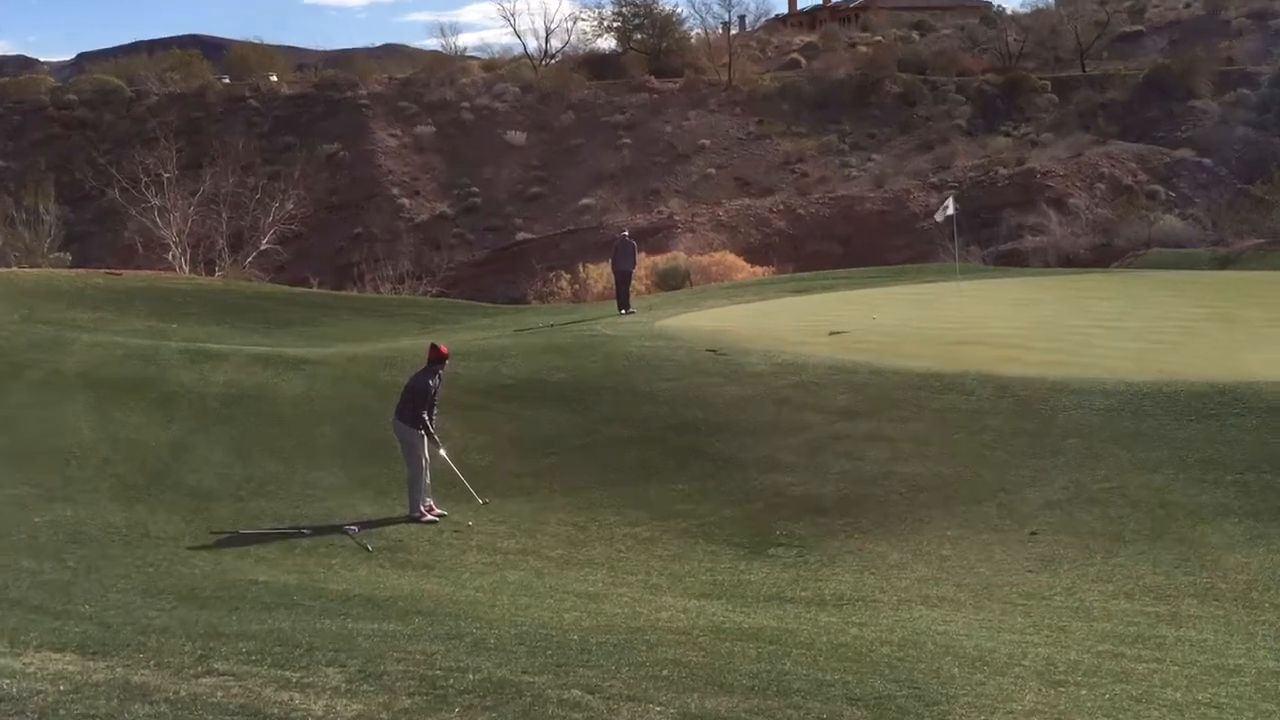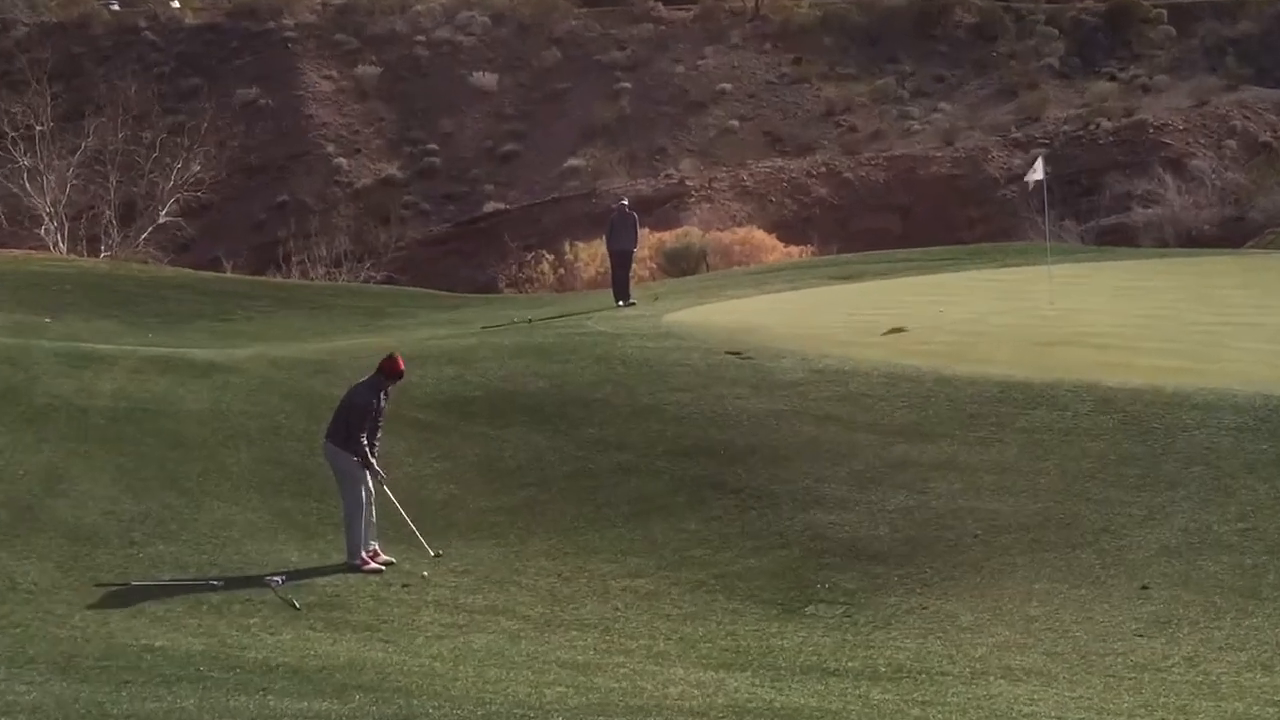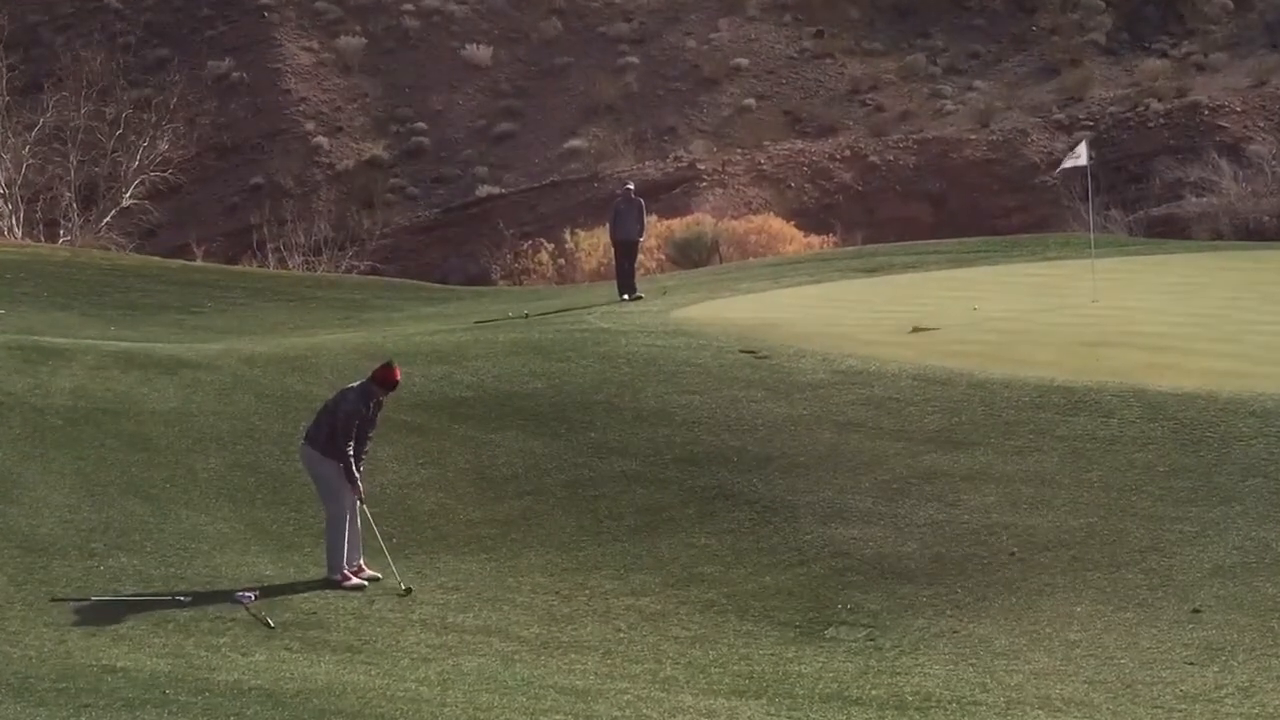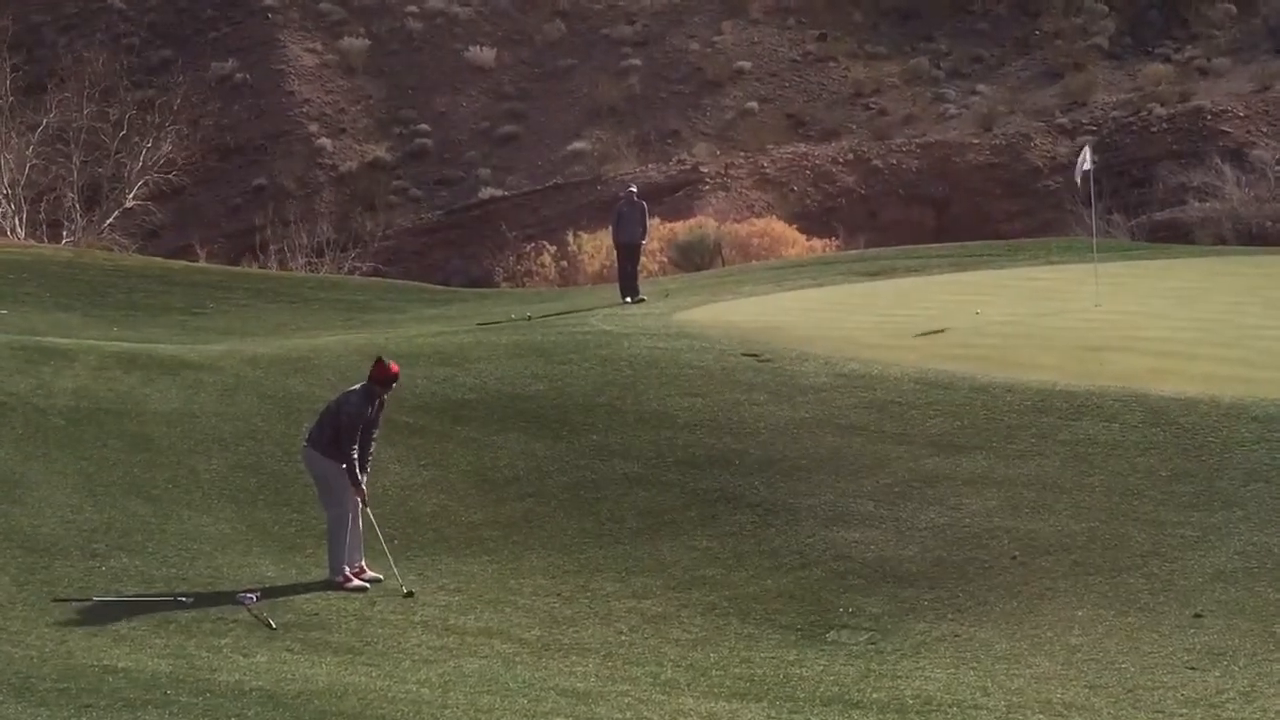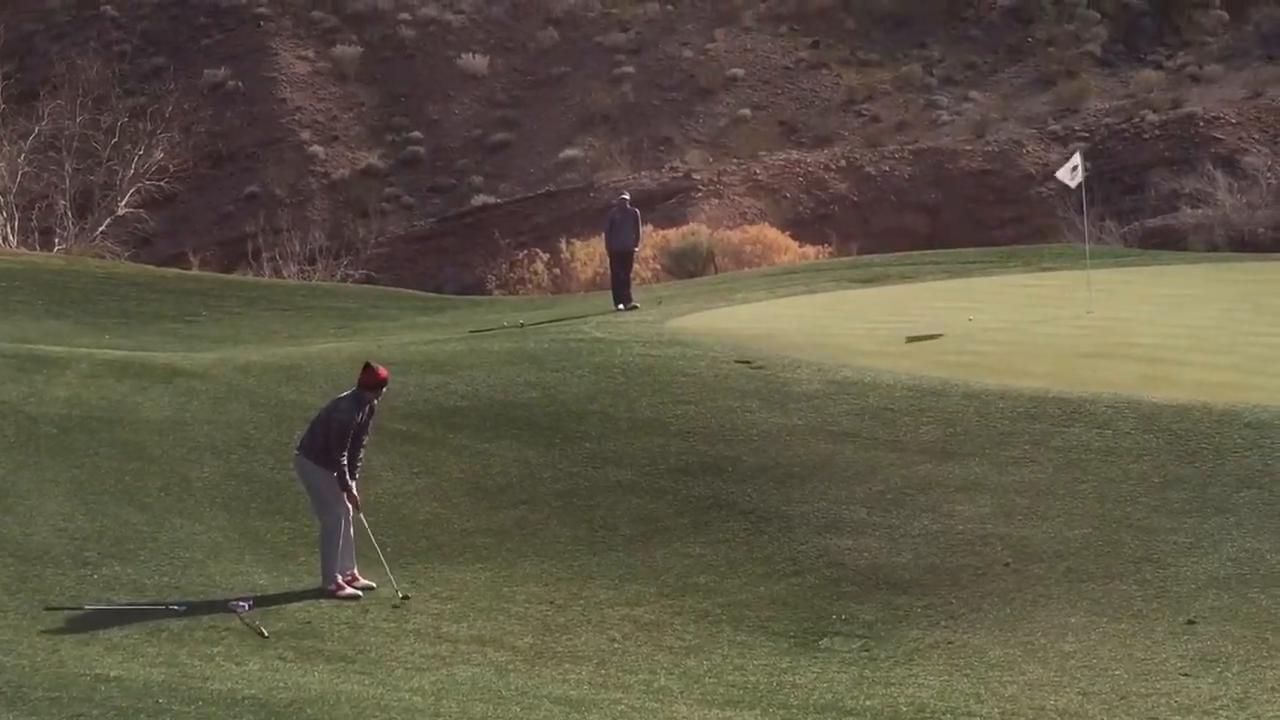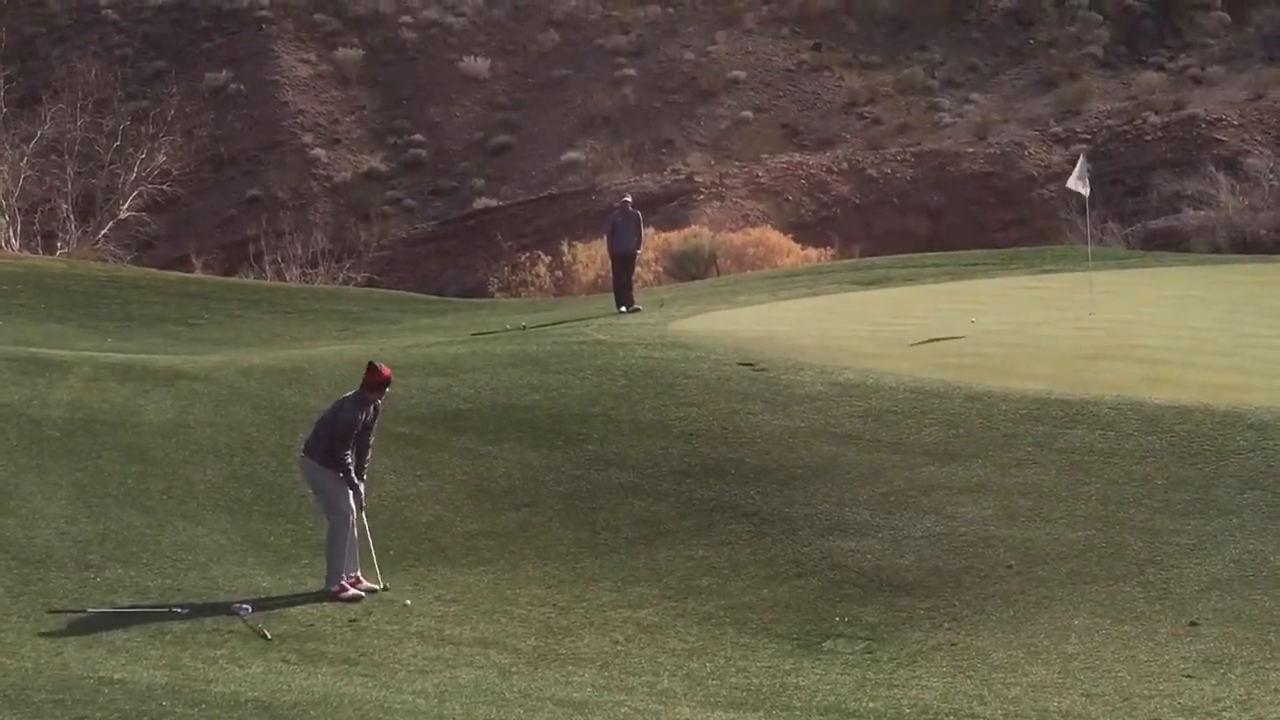
dt=0.7s
person 1, frame 1
left shoulder: (436, 376)
right shoulder: (424, 382)
left elbow: (433, 404)
right elbow: (420, 412)
left wrist: (431, 429)
right wrist: (431, 434)
left hip: (416, 424)
right hip: (406, 425)
left knee: (424, 463)
right knee: (417, 466)
person 1, frame 2
left shoulder: (382, 391)
right shoulder: (363, 396)
left elbow: (376, 426)
right elbow: (358, 436)
left wrist: (372, 456)
right wrist: (371, 464)
left hip: (355, 448)
right hip: (340, 448)
left knee: (367, 495)
right knee: (356, 499)
left ankle: (369, 548)
right ankle: (356, 556)
person 1, frame 3
left shoulder: (375, 400)
right shoulder: (352, 401)
left elbow: (364, 438)
right elbow: (345, 444)
left wrist: (357, 471)
right wrist: (354, 479)
left hip: (335, 453)
right hip: (318, 452)
left knee: (351, 505)
right knee: (339, 508)
left ankle: (353, 563)
right ankle: (337, 571)
person 1, frame 4
left shoulder: (378, 400)
right shoulder: (355, 403)
left elbow: (369, 438)
right elbow: (349, 446)
left wrist: (363, 474)
right wrist: (356, 482)
left hip: (337, 454)
right hip: (320, 454)
left knee: (353, 507)
right knee: (340, 510)
left ankle: (355, 565)
right ankle: (339, 573)
person 1, frame 5
left shoulder: (368, 406)
right shoulder: (345, 410)
left elbow: (358, 444)
right elbow: (338, 452)
left wrist: (352, 480)
right wrist: (347, 487)
left hip: (328, 462)
right hip: (312, 462)
left knee: (344, 514)
right knee: (333, 518)
left ankle: (347, 573)
right ankle: (331, 581)
person 1, frame 6
left shoulder: (373, 406)
right shoulder: (350, 410)
left elbow: (364, 444)
right elbow: (342, 453)
left wrist: (360, 479)
right wrist: (354, 485)
left hip: (334, 463)
right hip: (318, 463)
left knee: (349, 516)
right knee: (340, 518)
left ankle: (350, 575)
right ankle: (335, 582)
